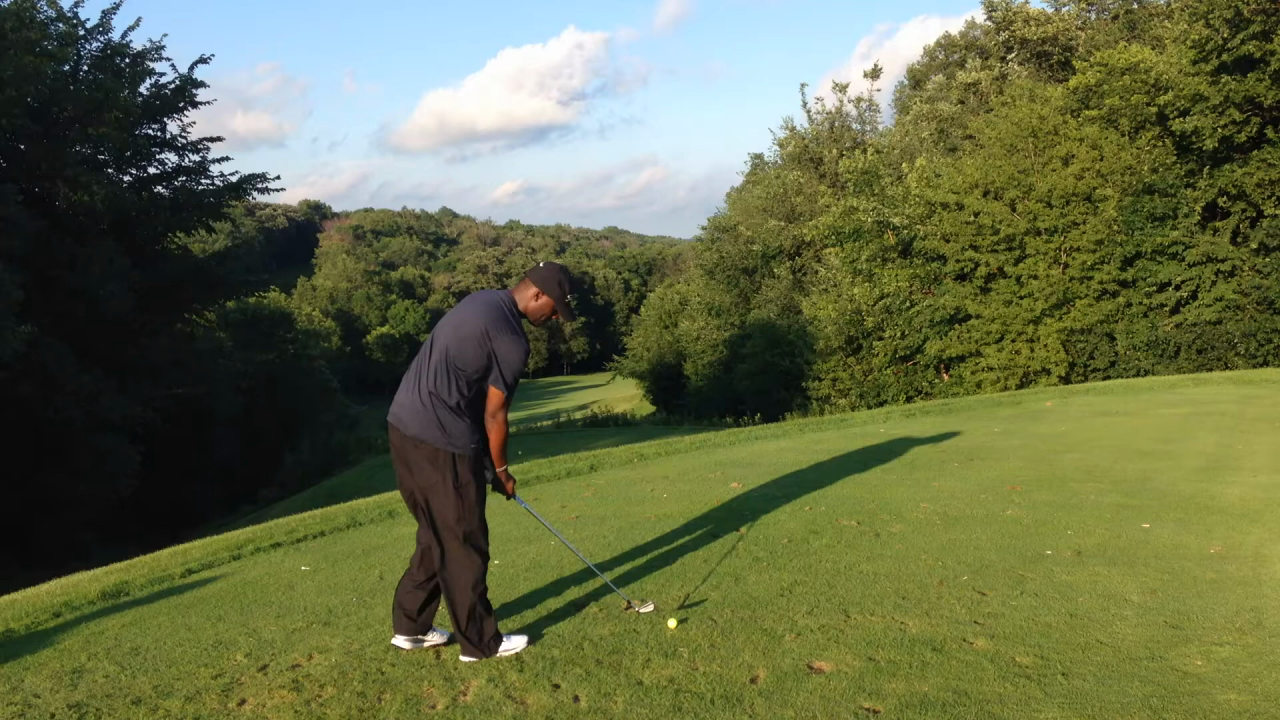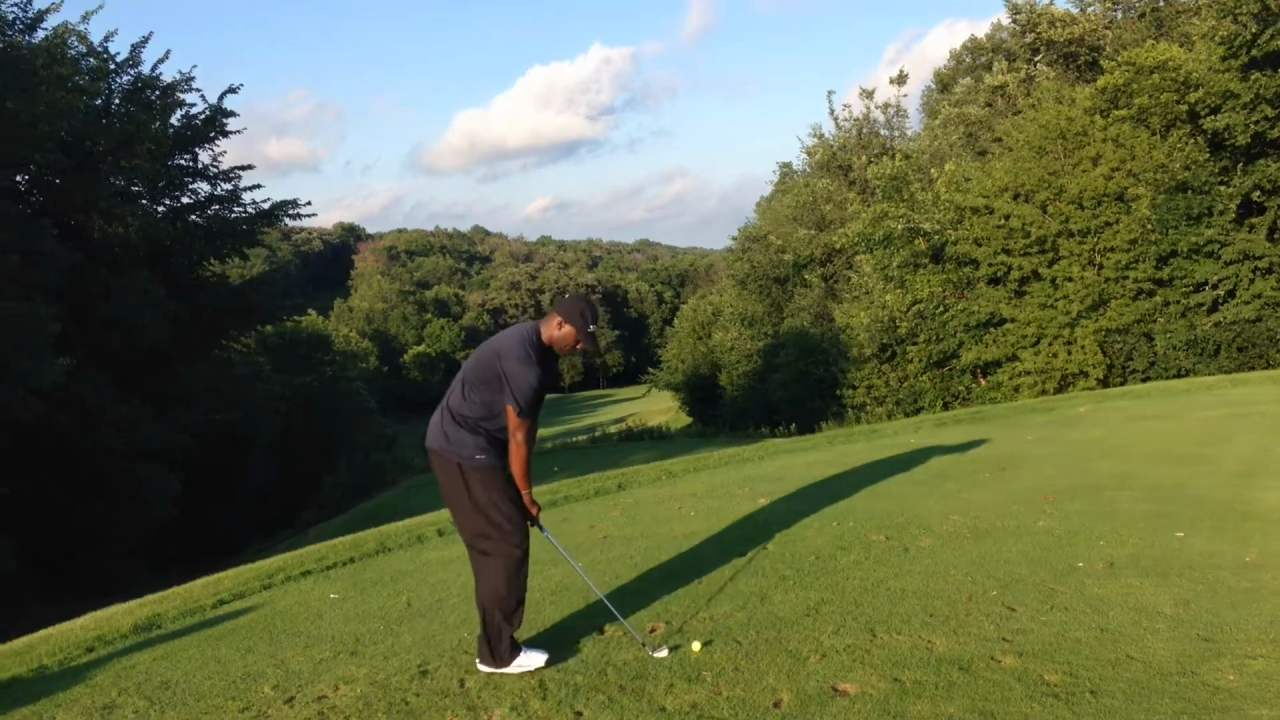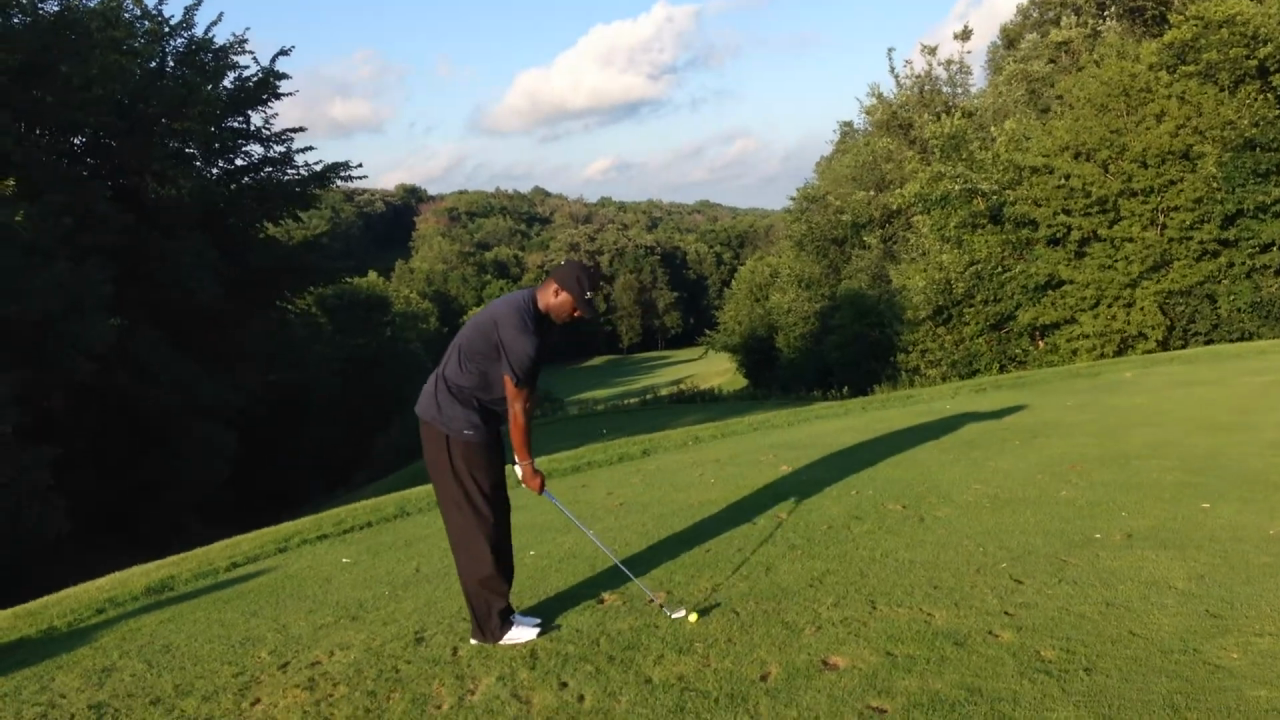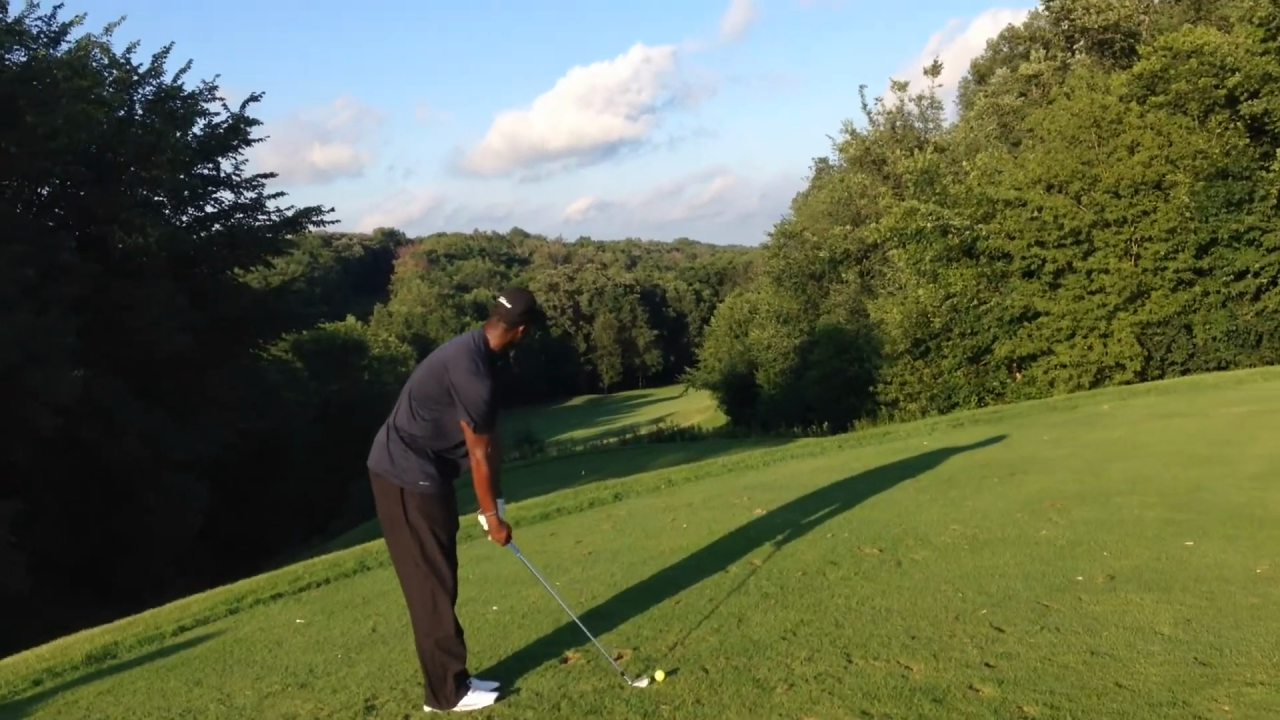
dt=0.7s
person 1, frame 1
left shoulder: (482, 300)
right shoulder: (511, 340)
right elbow: (495, 415)
left wrist: (487, 459)
right wrist: (501, 470)
left hip: (404, 424)
right hip: (441, 440)
left knee: (436, 535)
right knee: (464, 543)
left ankle: (410, 625)
right ankle: (479, 641)
person 1, frame 2
left shoulder: (536, 346)
right shoulder: (524, 360)
left elbow: (527, 426)
right elbow: (518, 436)
left wrist: (520, 490)
right wrist: (525, 495)
left hip: (475, 448)
right hip: (462, 451)
left knee: (496, 545)
right knee: (508, 541)
left ankle: (497, 641)
right ankle: (498, 650)
person 1, frame 3
left shoulder: (524, 309)
right shoulder: (520, 329)
left elbow: (522, 398)
right elbow: (517, 407)
left wrist: (523, 456)
right wrist: (527, 465)
left hip: (469, 420)
right hip: (453, 423)
left knee: (494, 519)
right knee: (475, 526)
left ankle: (497, 611)
right ankle: (491, 625)
person 1, frame 4
left shoulder: (475, 352)
right shoulder: (472, 371)
left elbow: (488, 440)
right elbow: (478, 452)
left wrist: (497, 501)
right wrist: (492, 516)
left hip: (420, 471)
right hip: (407, 476)
left knee: (438, 579)
right knee: (432, 583)
left ankle: (451, 677)
right ankle: (446, 691)
